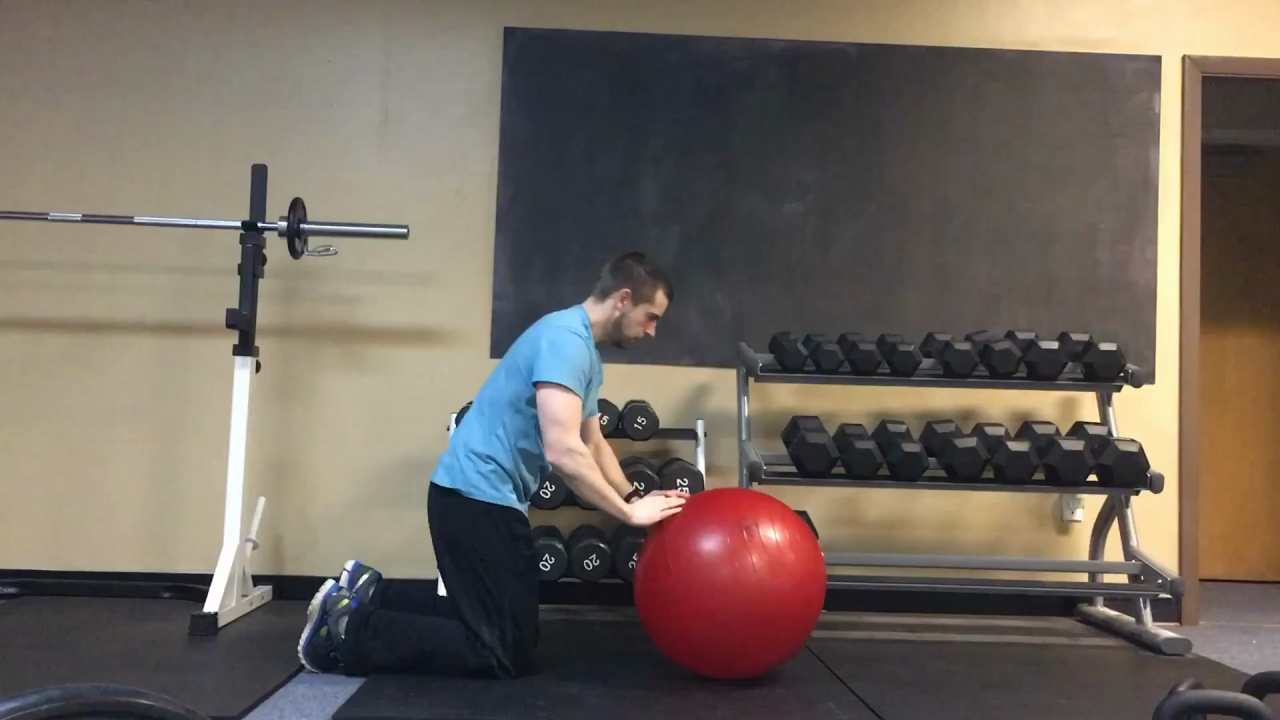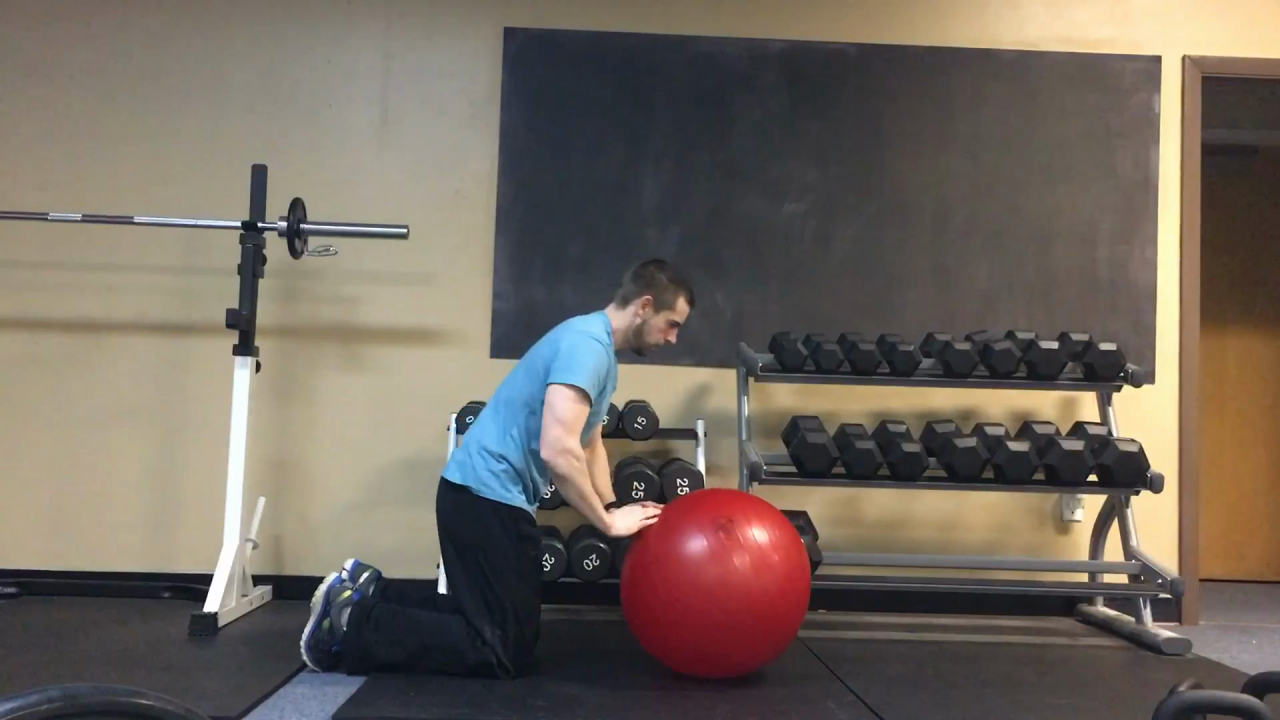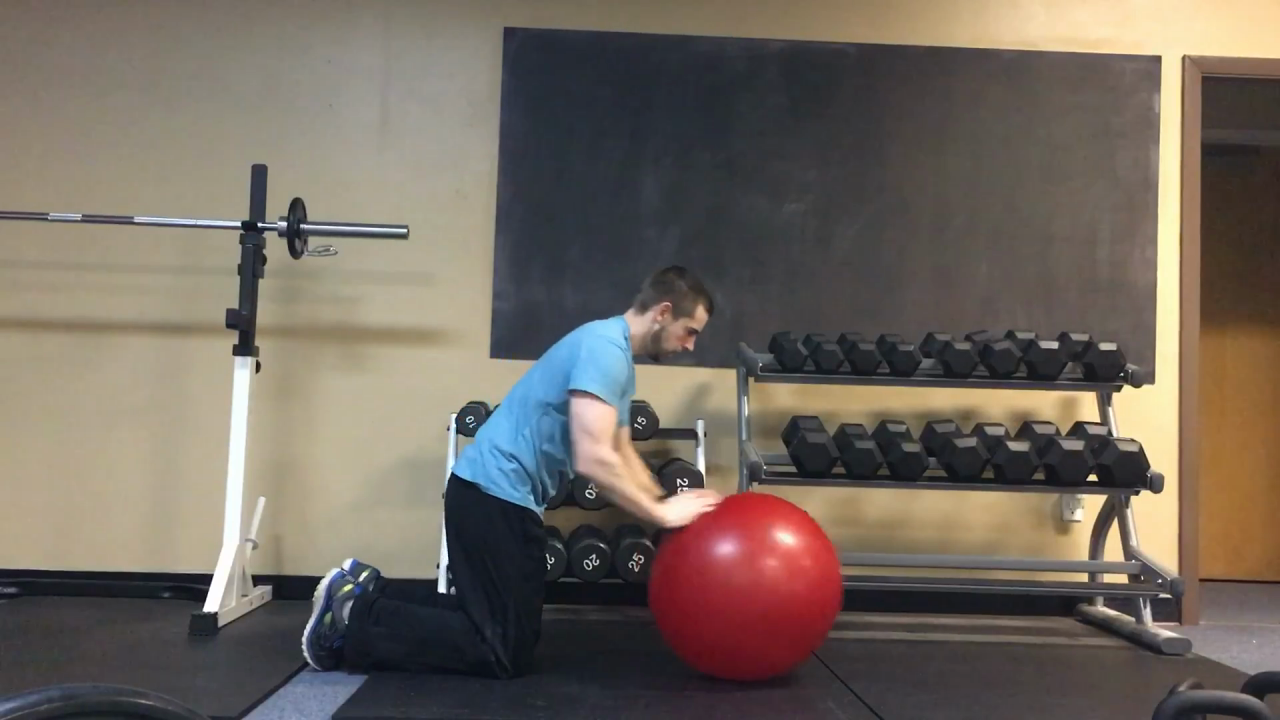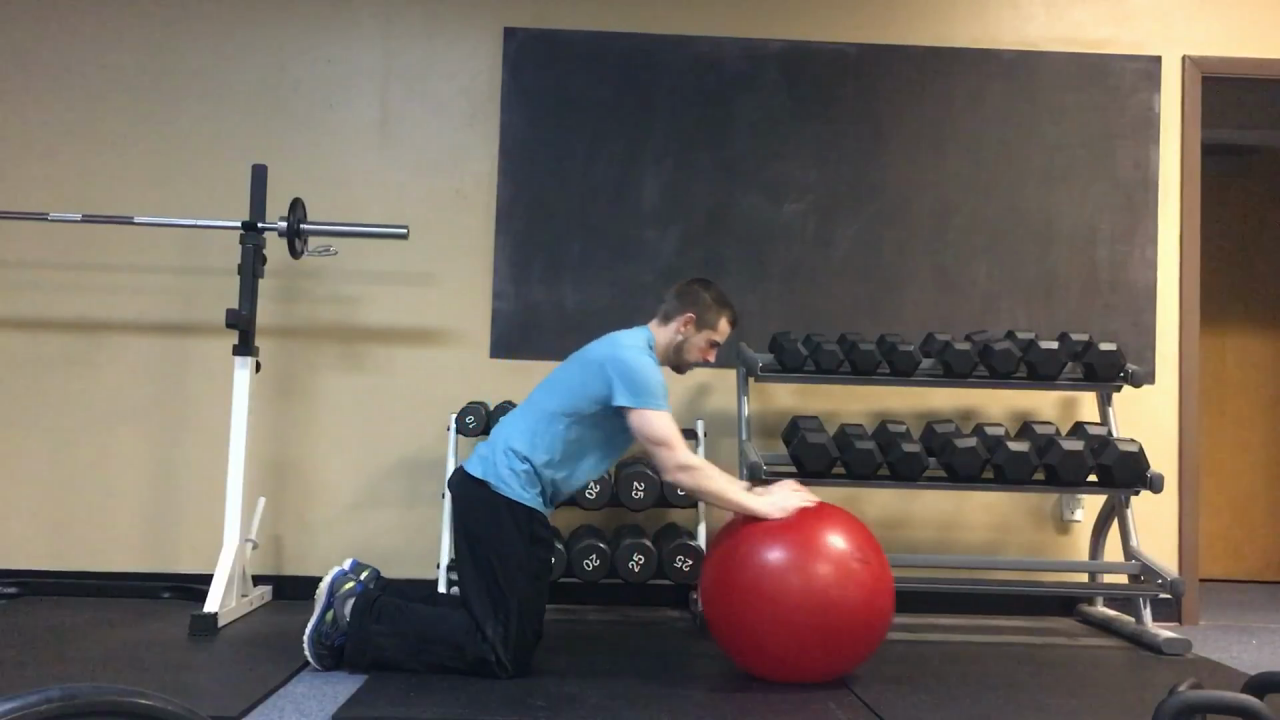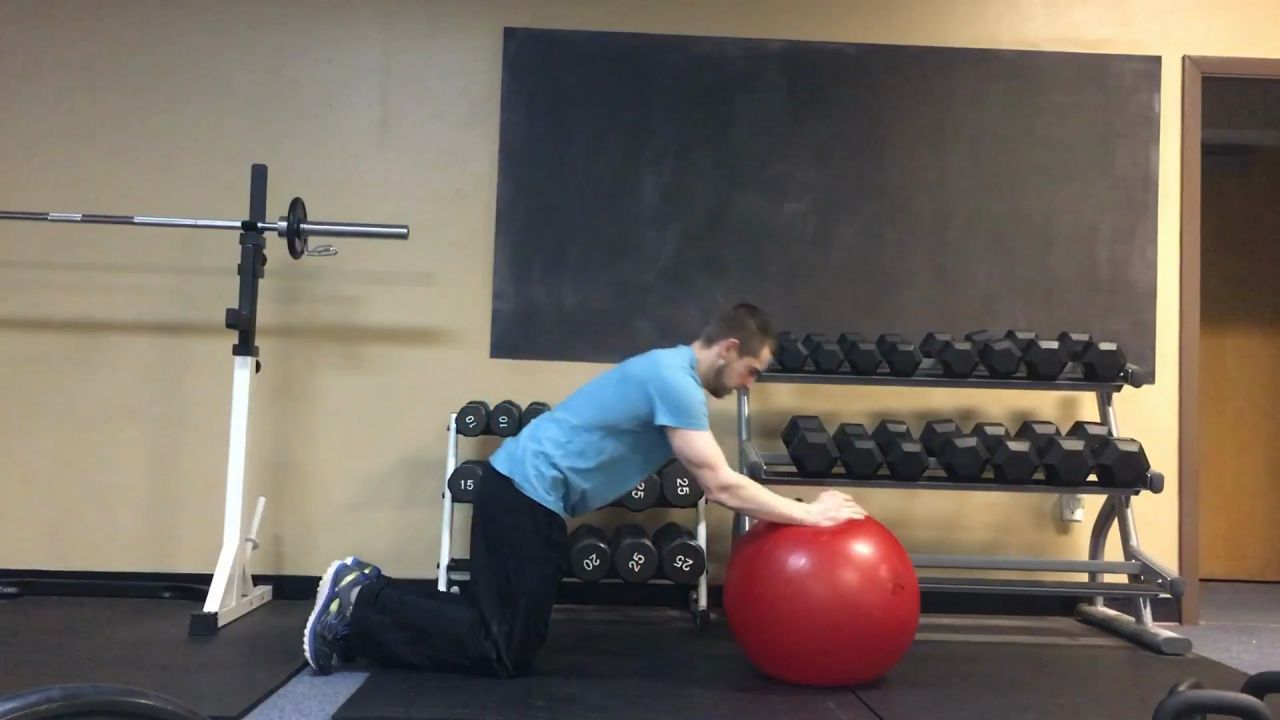
dt=0.2s
person 1, frame 1
left shoulder: (581, 346)
right shoulder: (566, 339)
left elbow: (593, 444)
right elbow: (563, 452)
left wrist: (633, 501)
right wrist: (628, 513)
left hip: (478, 494)
right hip: (476, 497)
left knee: (493, 625)
right knee: (506, 653)
left ankle: (368, 596)
right ankle: (349, 628)
person 1, frame 2
left shoulder: (598, 348)
right shoulder: (587, 344)
left elbow: (591, 448)
right elbow: (559, 452)
left wrist: (616, 511)
right wrist: (607, 522)
left hip: (484, 493)
right hip: (486, 495)
left knee: (497, 627)
right knee: (505, 652)
left ankle: (366, 593)
right ankle: (350, 623)
person 1, frame 3
left shoulder: (610, 353)
right shoulder: (606, 351)
left elbow: (619, 452)
right elbow: (593, 460)
left wrist: (668, 502)
right wrist: (660, 513)
left hip: (487, 491)
right hip: (495, 495)
left knee: (492, 626)
right knee: (505, 654)
left ankle: (364, 593)
right ankle: (351, 622)
person 1, frame 4
left shoulder: (634, 359)
right shoulder: (633, 359)
left elbow: (680, 464)
right elbow: (677, 468)
left wrist: (752, 494)
right wrist: (761, 505)
left hip: (496, 488)
right hip: (504, 492)
left knee: (501, 628)
right knee: (503, 652)
left ankle: (367, 593)
right ankle: (353, 618)
person 1, frame 5
left shoulder: (674, 376)
right shoulder: (674, 380)
left elbow: (719, 484)
right elbow: (720, 487)
left wrist: (802, 507)
right wrist: (812, 514)
left hip: (520, 487)
right hip: (527, 492)
left knee: (501, 628)
right knee: (504, 651)
left ankle: (363, 591)
right ankle: (355, 611)
